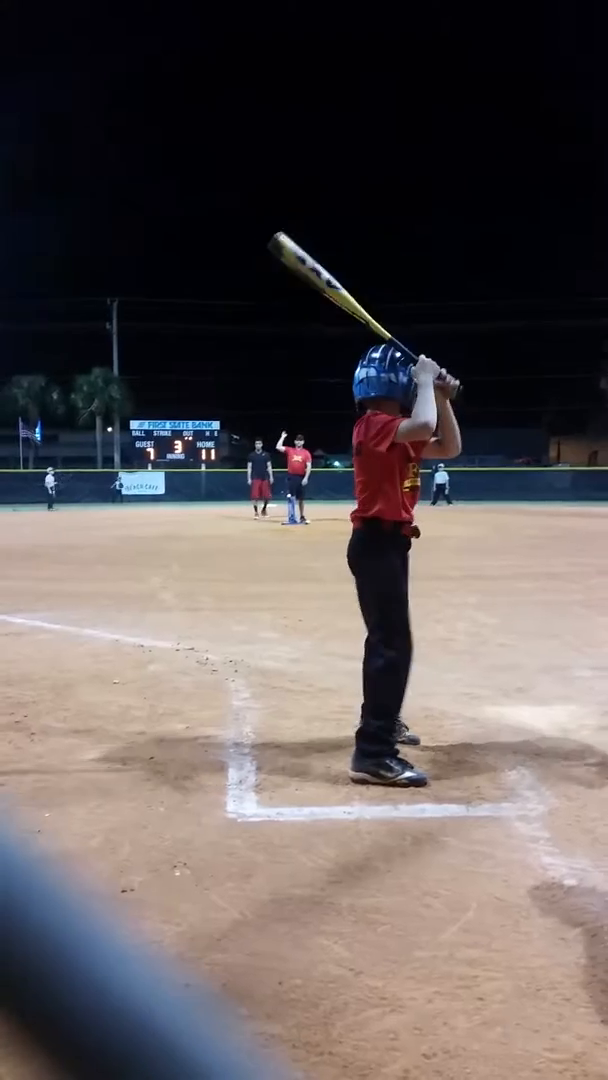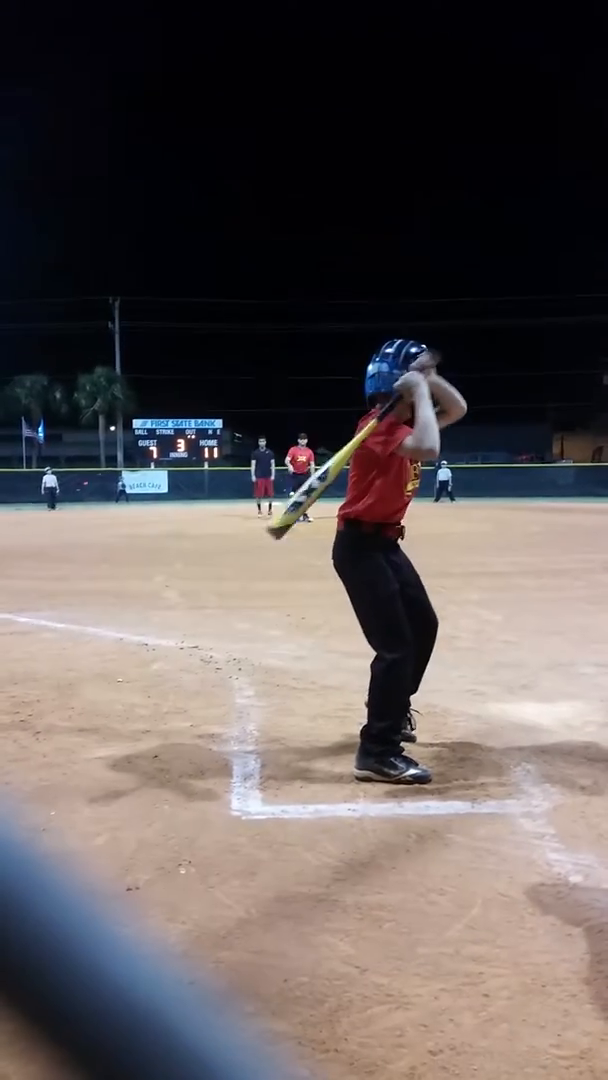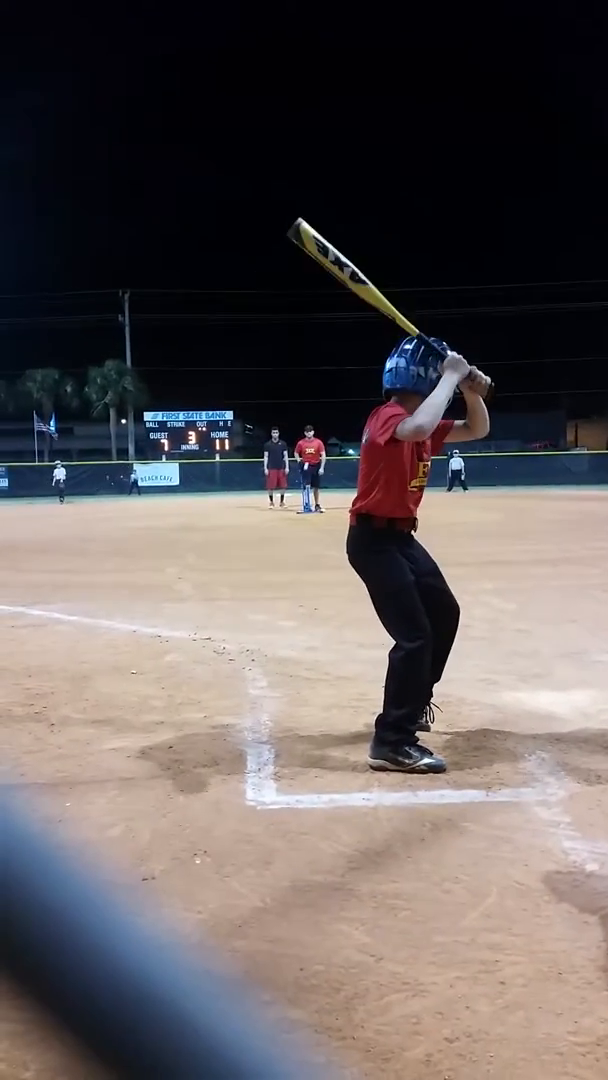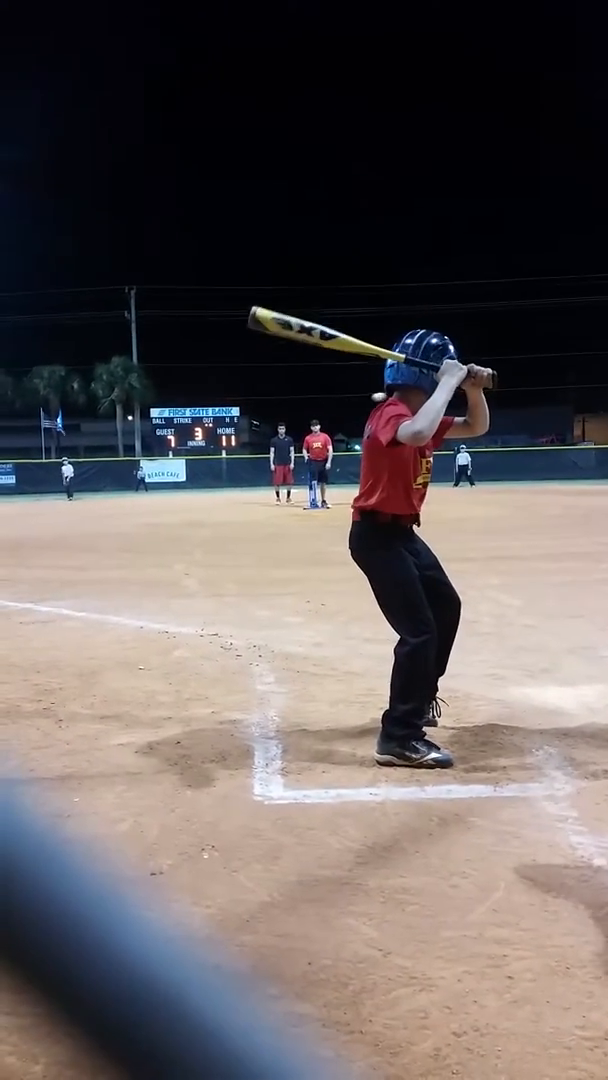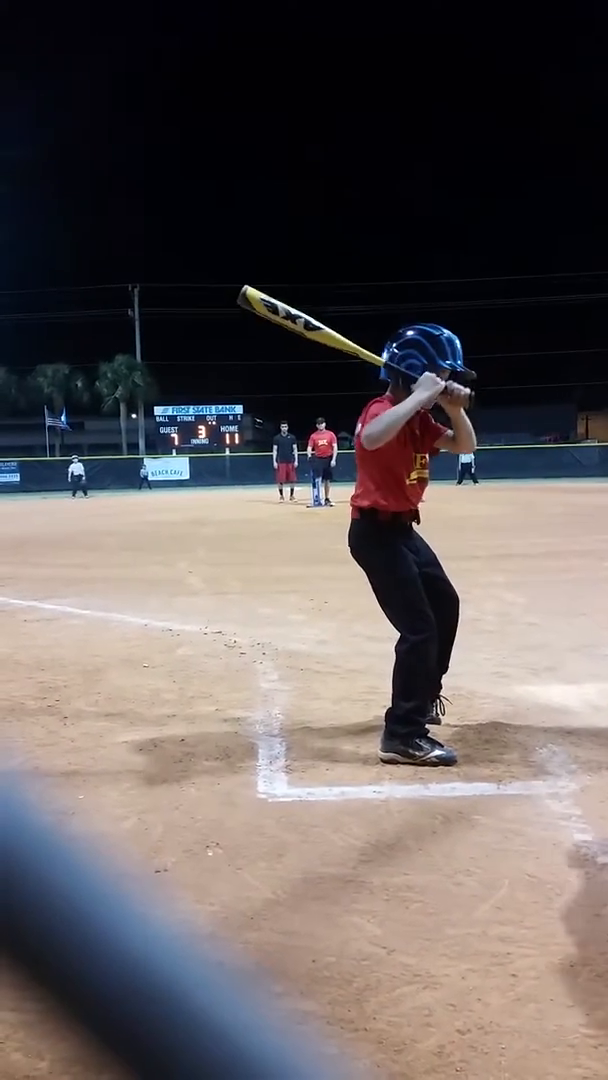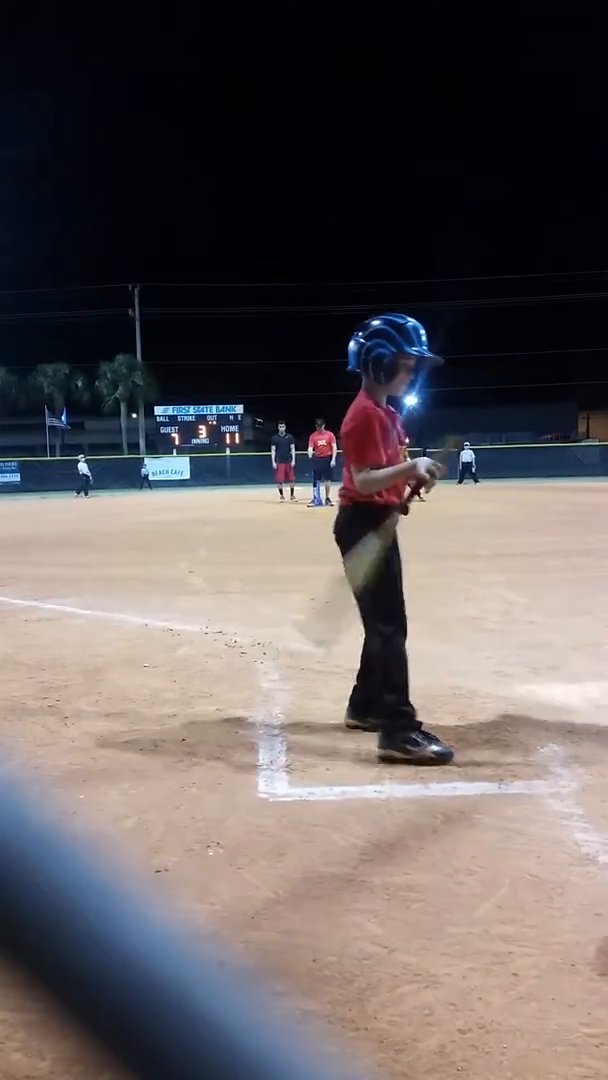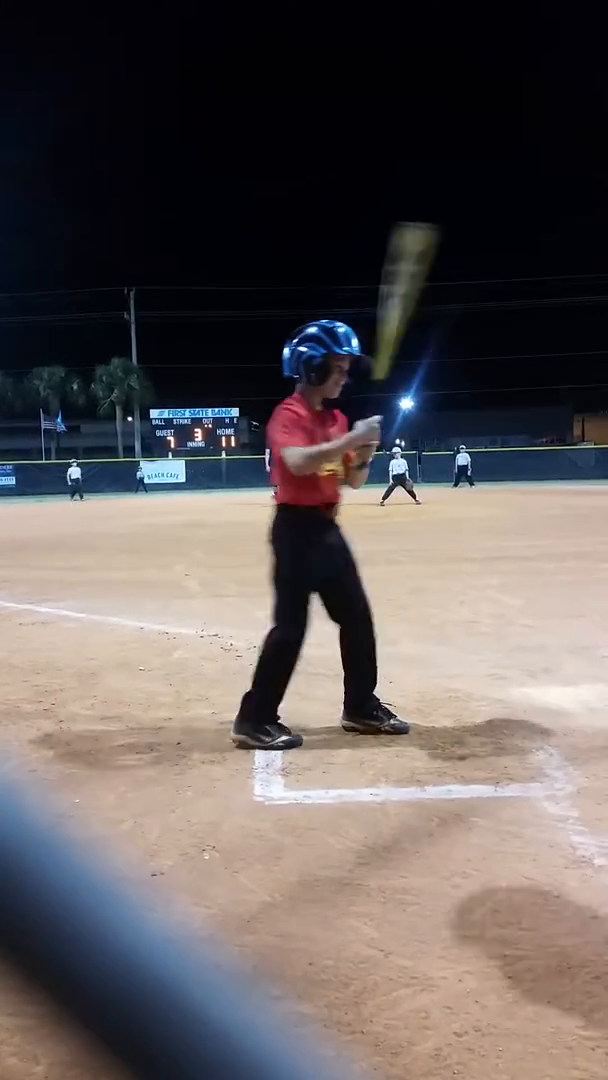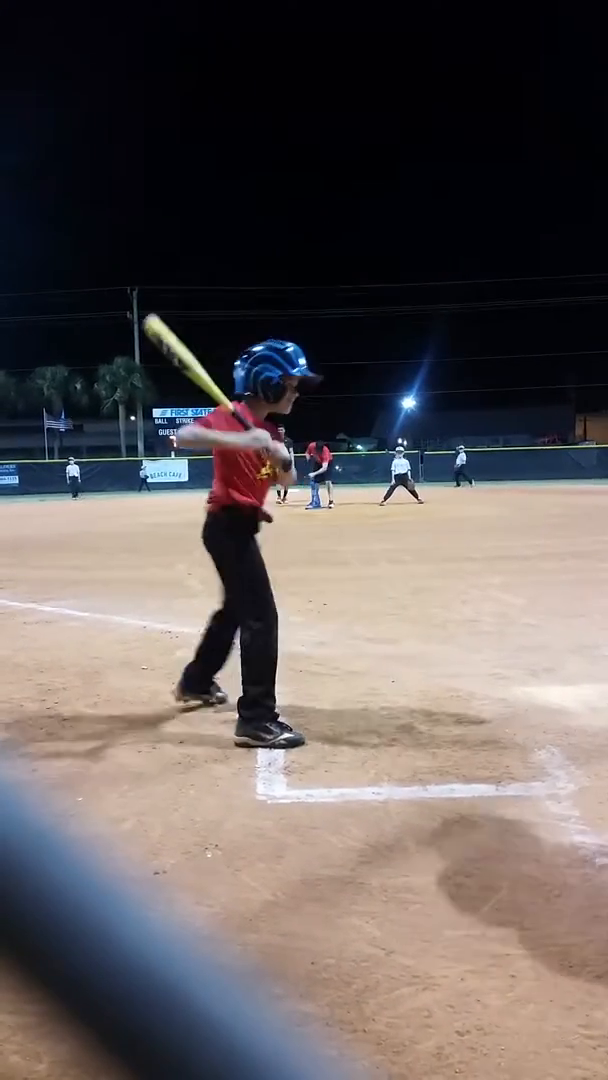
dt=0.5s
person 1, frame 1
left shoulder: (398, 430)
right shoulder: (373, 423)
left elbow: (450, 447)
right elbow: (423, 425)
left wrist: (441, 396)
right wrist: (425, 379)
left hip: (390, 542)
right hip: (375, 543)
left knee: (387, 638)
right knee: (393, 645)
left ankle: (381, 719)
right ankle: (372, 754)
person 1, frame 2
left shoulder: (403, 423)
right shoulder: (382, 424)
left elbow: (458, 410)
right elbow: (430, 449)
left wrist: (430, 378)
right wrist: (419, 391)
left hip: (385, 542)
right hip: (361, 545)
left knee: (423, 626)
right knee: (395, 645)
left ankle: (392, 708)
right ankle: (377, 753)
person 1, frame 3
left shoulder: (421, 422)
right shoulder: (388, 416)
left elbow: (477, 430)
right elbow: (416, 430)
left wrist: (471, 391)
right wrist: (450, 379)
left hip: (400, 534)
right hip: (373, 538)
left knee: (444, 613)
right knee: (414, 634)
left ankle: (413, 700)
right ankle: (392, 743)
person 1, frame 4
left shoulder: (417, 415)
right shoulder: (390, 414)
left elbow: (477, 427)
right elbow: (417, 435)
left wrist: (474, 389)
right wrist: (449, 381)
left hip: (402, 531)
right hip: (376, 535)
left knee: (446, 607)
right knee: (419, 629)
left ankle: (418, 697)
right ankle: (399, 738)
person 1, frame 5
left shoulder: (422, 418)
right shoulder: (381, 411)
left elbow: (465, 446)
right elbow: (368, 442)
left wrist: (454, 409)
right wrist: (419, 398)
left hip: (402, 528)
right hip: (375, 532)
left knee: (445, 606)
right knee: (419, 626)
left ankle: (424, 693)
right ankle: (403, 735)
person 1, frame 6
left shoulder: (386, 412)
right shoulder: (364, 414)
right elbow: (364, 484)
left wrist: (415, 473)
right wrist: (411, 467)
left hip: (379, 522)
right hip: (363, 523)
left knee: (385, 620)
right knee: (389, 623)
left ankle: (366, 705)
right ankle: (398, 731)
person 1, frame 7
left shoulder: (336, 419)
right shoulder: (291, 413)
left elbow: (352, 481)
right elbow: (296, 461)
left wrist: (364, 456)
right wrist: (348, 440)
left hip: (326, 526)
right hip: (294, 528)
left knee: (357, 615)
right knee: (291, 624)
left ankle: (362, 707)
right ankle: (254, 720)
person 1, frame 8
left shoulder: (270, 429)
right shoulder: (233, 417)
left elbow: (287, 480)
right elbow: (183, 436)
left wrist: (282, 460)
right wrist: (240, 442)
left hip: (243, 524)
right hip: (230, 525)
left knee: (235, 609)
right knee: (260, 616)
left ankle: (196, 680)
right ankle: (256, 719)
